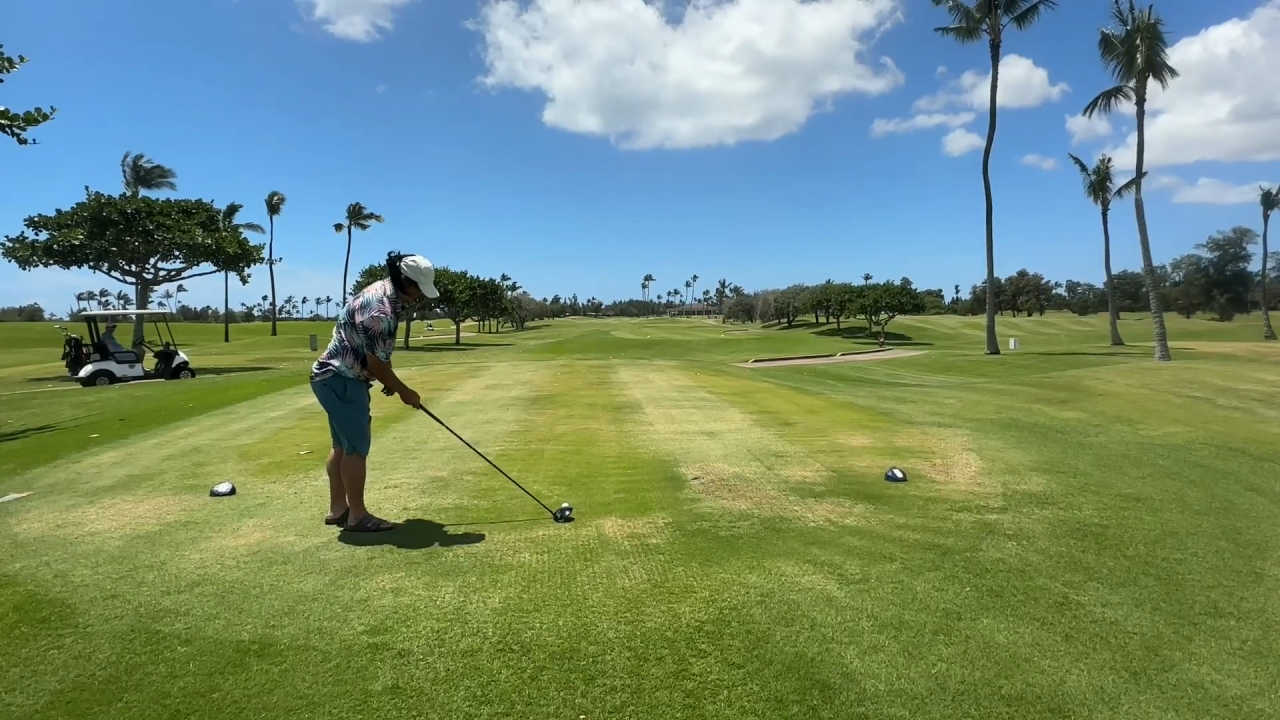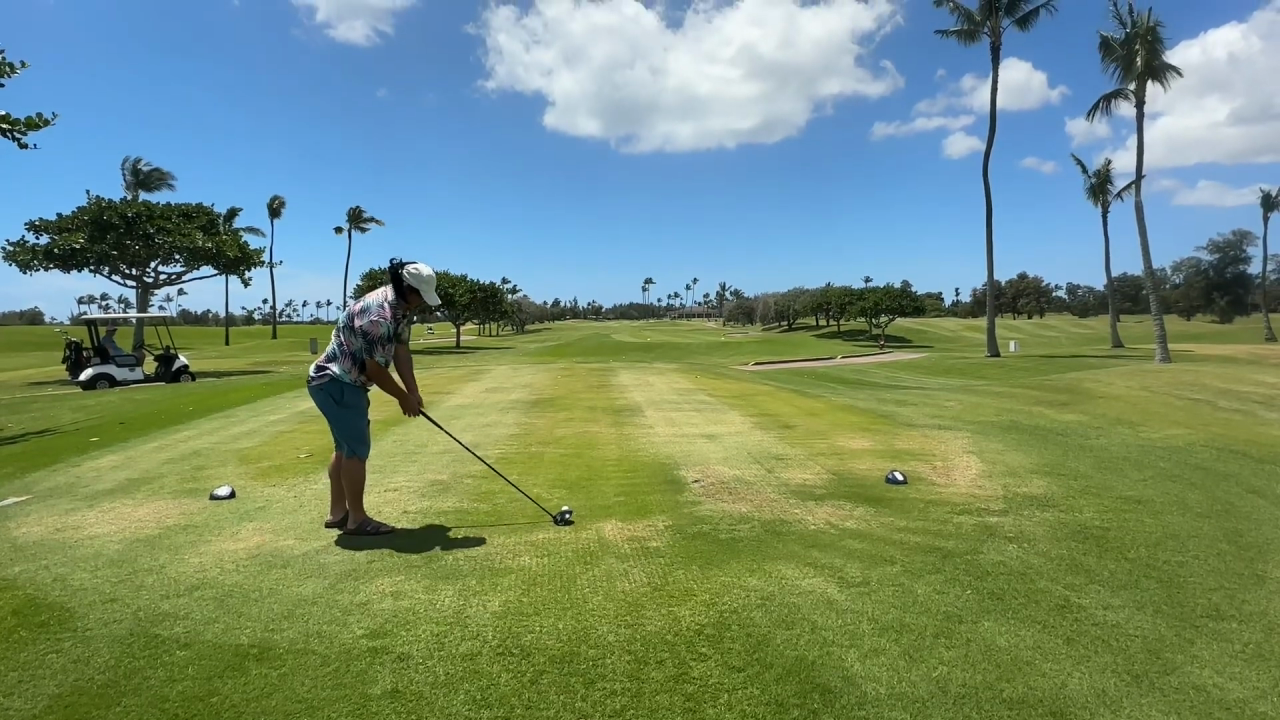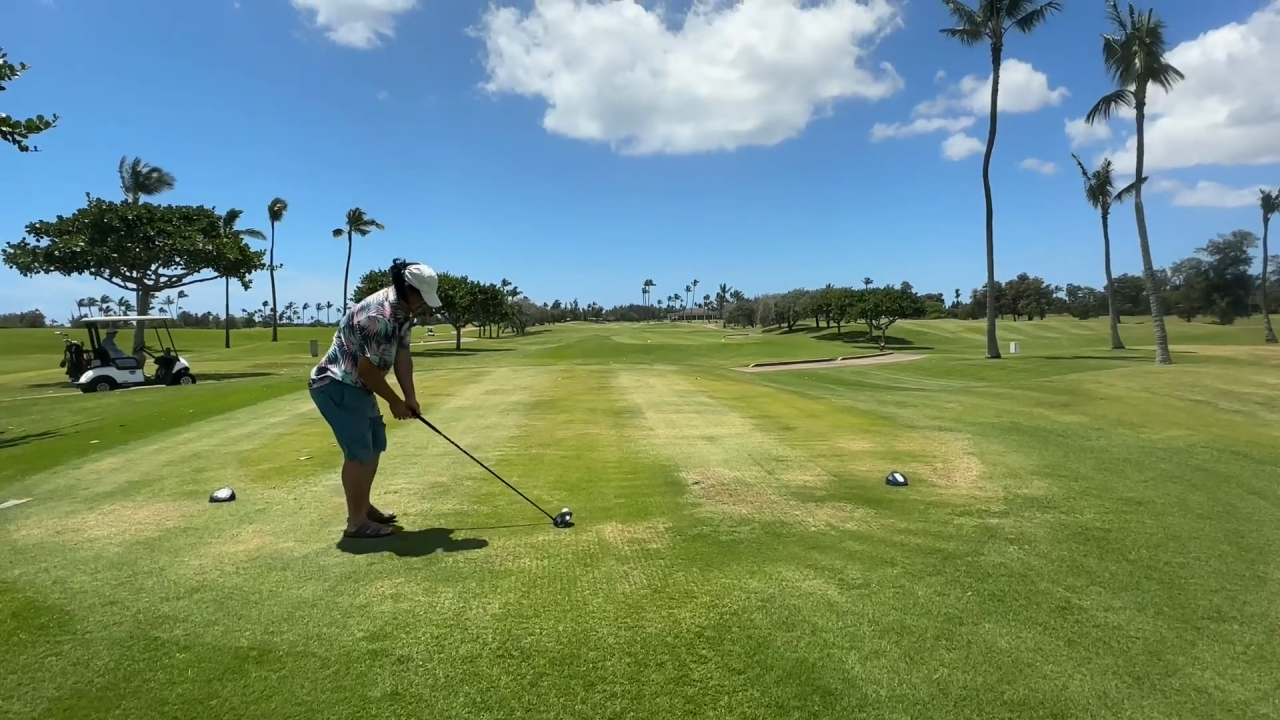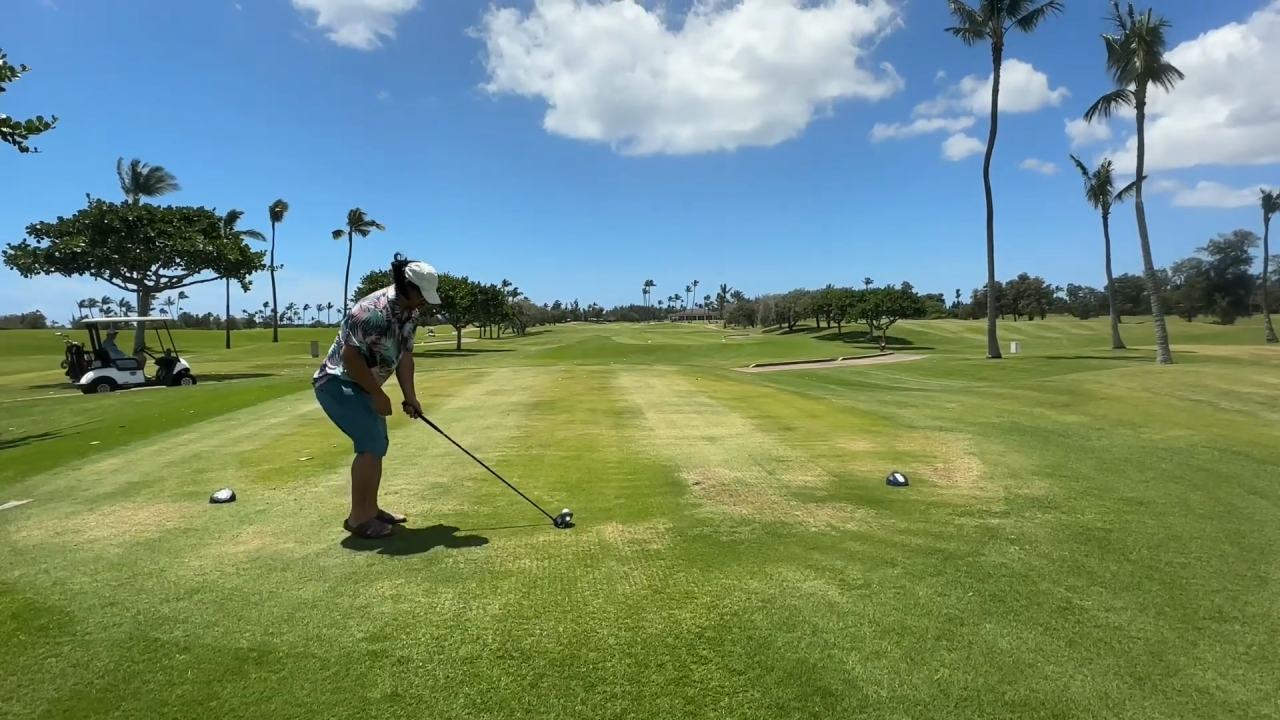
dt=0.4s
person 1, frame 1
left shoulder: (385, 292)
right shoulder: (379, 311)
left elbow: (380, 352)
right elbow: (376, 364)
left wrist: (393, 383)
right wrist: (404, 392)
left hip: (335, 376)
right hip: (340, 380)
left knee: (343, 444)
right knee: (357, 445)
left ankle: (338, 509)
right ankle: (357, 515)
person 1, frame 2
left shoulder: (399, 308)
right shoulder: (378, 317)
left elbow: (401, 351)
right elbow: (376, 370)
left wrist: (413, 392)
right wrist: (403, 398)
left hip: (342, 382)
right hip: (335, 383)
left knee: (345, 447)
right knee: (357, 448)
left ankle: (338, 512)
right ankle: (356, 519)
person 1, frame 3
left shoulder: (404, 312)
right shoulder: (377, 316)
left elbow: (402, 355)
right elbow: (366, 368)
left wrist: (410, 397)
right wrist: (394, 402)
left hip: (354, 386)
right hip: (336, 385)
left knee: (374, 445)
right knee: (358, 451)
left ankle: (363, 507)
right ankle: (356, 521)
person 1, frame 4
left shoulder: (409, 314)
right shoulder: (372, 310)
left elbow: (404, 356)
right elbow: (350, 356)
left wrist: (410, 397)
right wrist: (378, 395)
left hip: (363, 386)
right hip: (338, 383)
left knee: (376, 446)
right knee: (370, 445)
left ankle: (370, 511)
right ankle: (357, 516)
